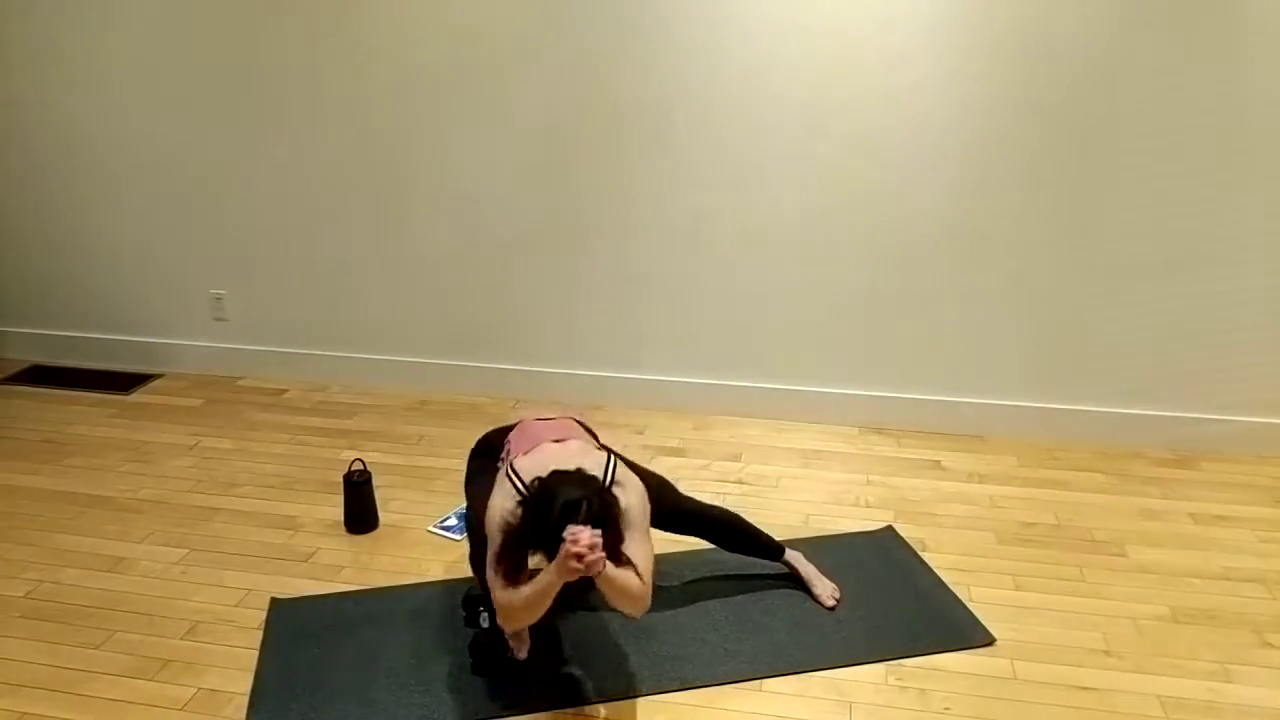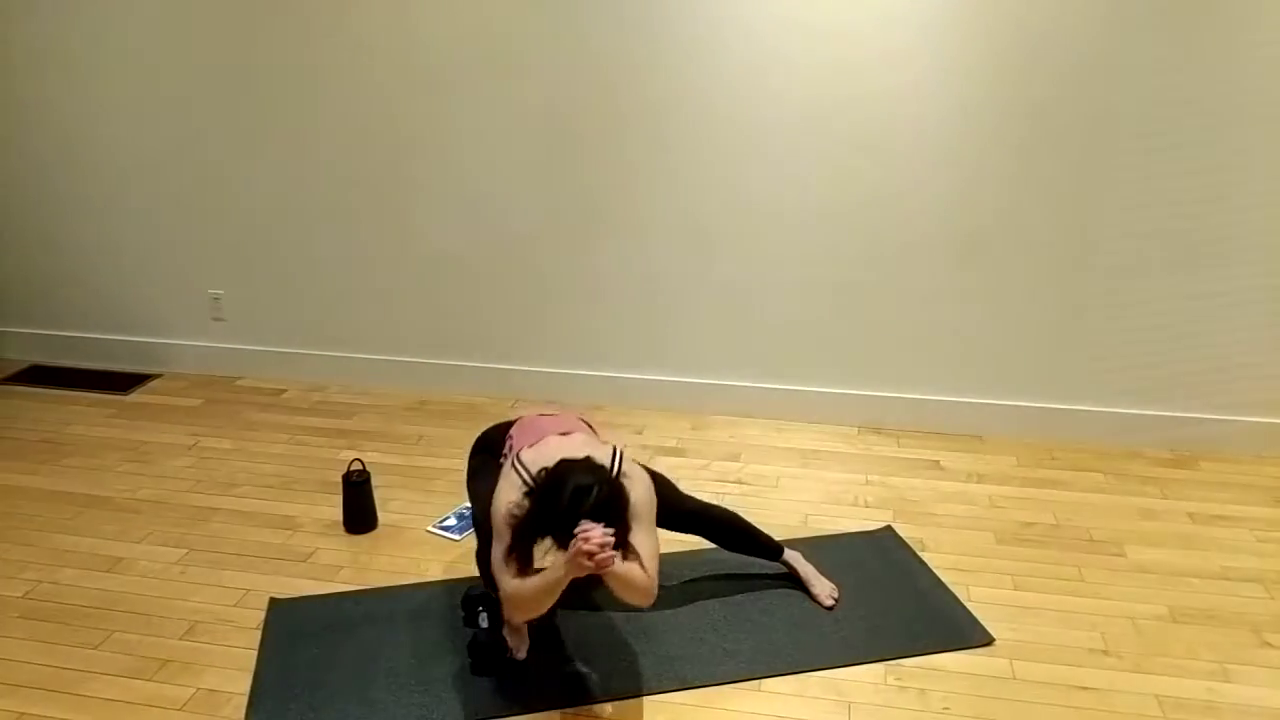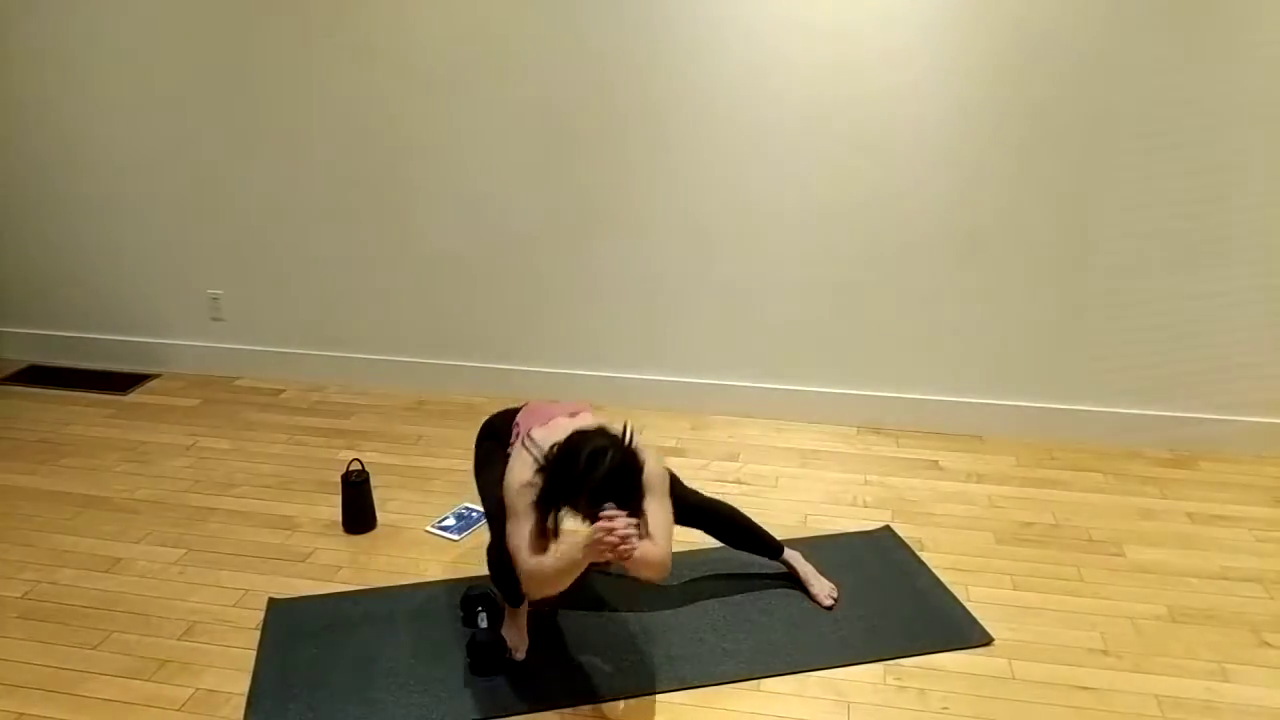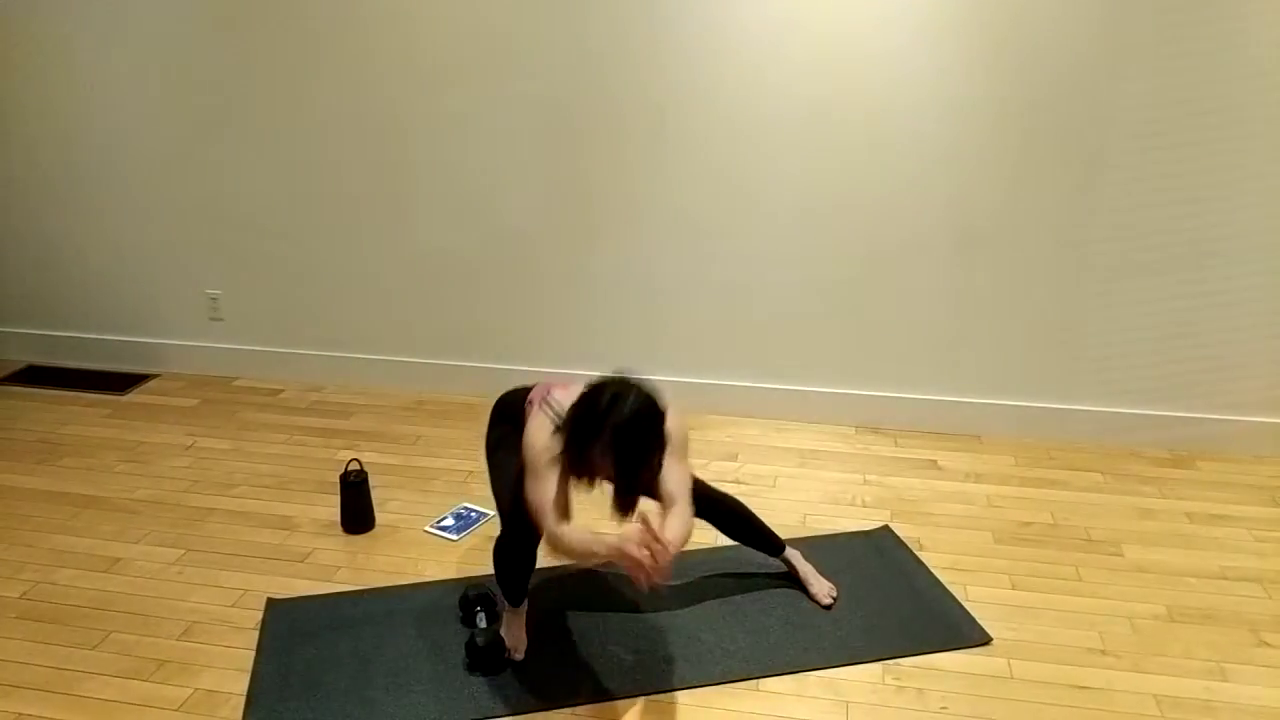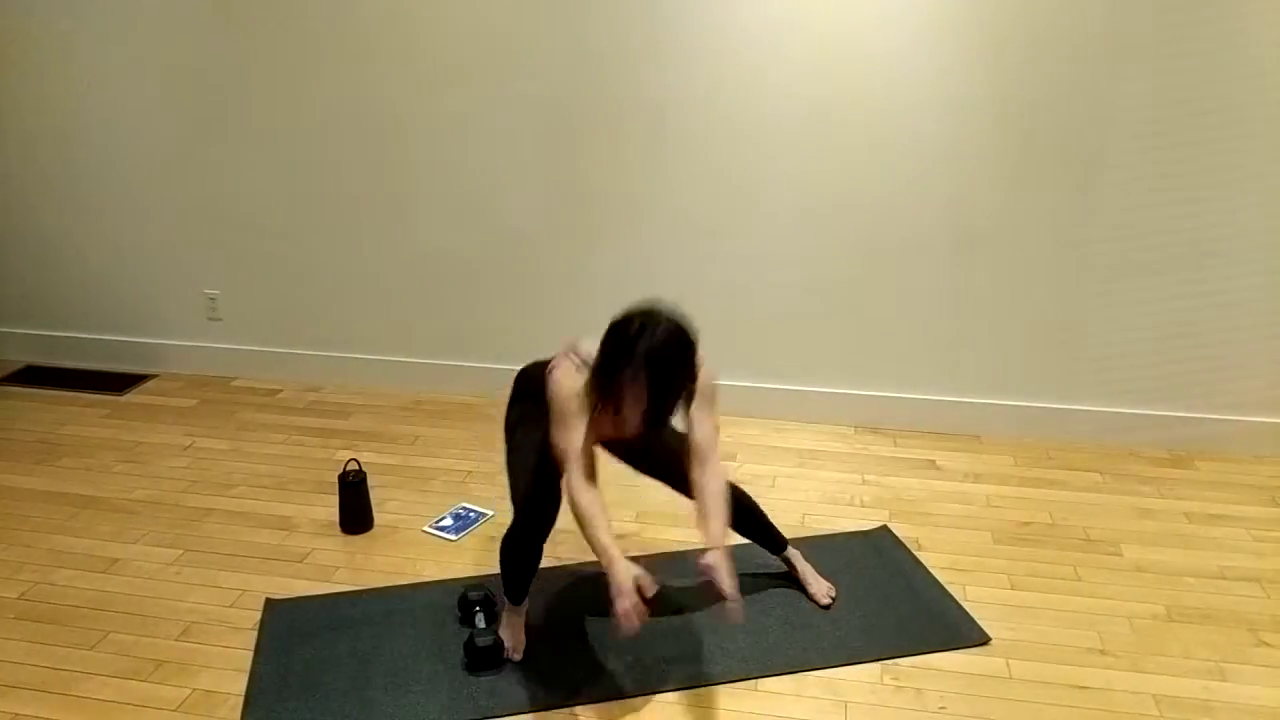
dt=0.1s
person 1, frame 1
left shoulder: (625, 492)
right shoulder: (508, 503)
left elbow: (639, 600)
right elbow: (507, 616)
left wrist: (600, 567)
right wrist: (559, 568)
left hip: (577, 438)
right hip: (497, 451)
left knee: (685, 511)
right knee: (488, 560)
left ankle: (793, 560)
person 1, frame 2
left shoulder: (633, 483)
right shoulder: (515, 493)
left elbow: (645, 591)
right elbow: (516, 601)
left wrist: (608, 560)
right wrist: (568, 563)
left hip: (577, 443)
right hip: (498, 451)
left knee: (685, 510)
right knee: (495, 550)
left ankle: (792, 560)
right ankle: (511, 622)
person 1, frame 3
left shoulder: (643, 465)
right shoulder: (527, 471)
left elbow: (659, 563)
right elbow: (534, 578)
left wrist: (628, 547)
right wrist: (589, 546)
left hip: (583, 437)
right hip: (504, 439)
left knee: (690, 504)
right knee: (507, 545)
left ankle: (791, 559)
right ankle: (513, 611)
person 1, frame 4
left shoulder: (661, 425)
right shoulder: (543, 430)
left elbow: (682, 511)
right elbow: (555, 534)
left wrist: (661, 544)
right wrist: (616, 547)
right hip: (516, 423)
left knee: (696, 493)
right knee: (520, 532)
left ankle: (790, 558)
right ankle: (514, 608)
person 1, frame 5
left shoulder: (690, 377)
right shoulder: (574, 380)
left elbow: (709, 463)
right elbow: (579, 484)
left wrist: (717, 549)
right wrist: (616, 566)
right hip: (541, 402)
right knee: (532, 517)
left ankle: (791, 558)
right ankle: (513, 611)
